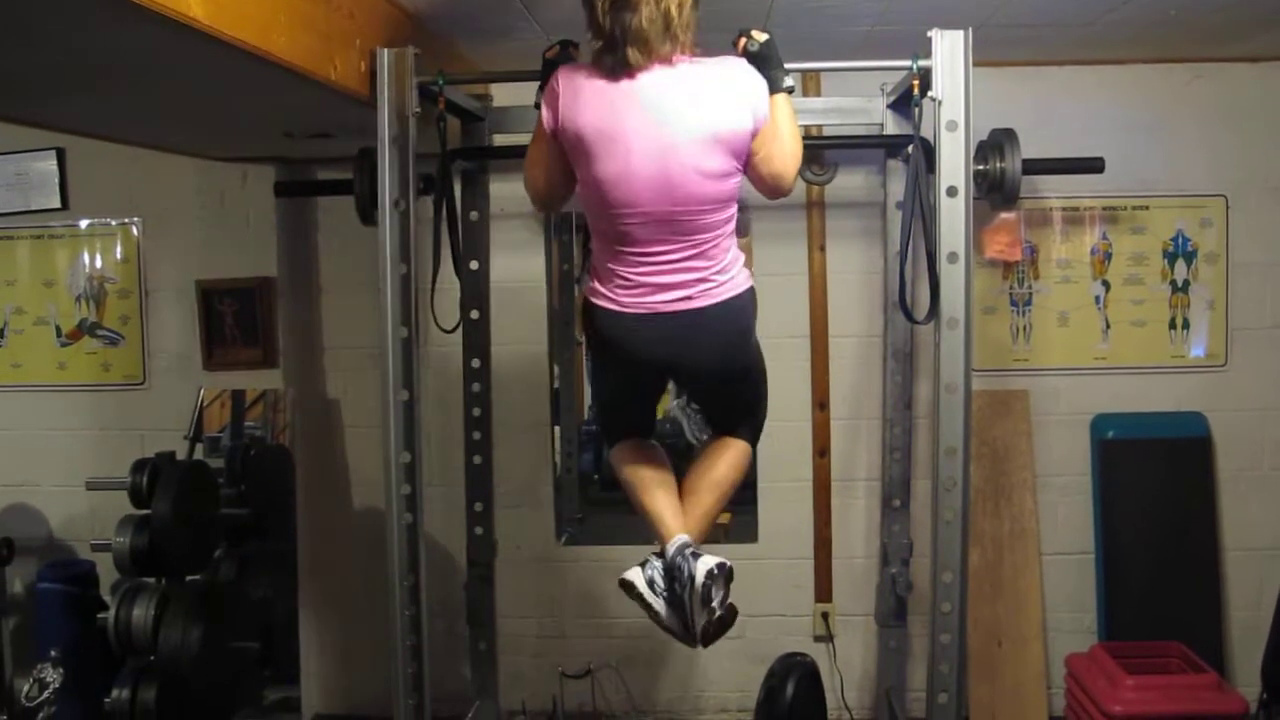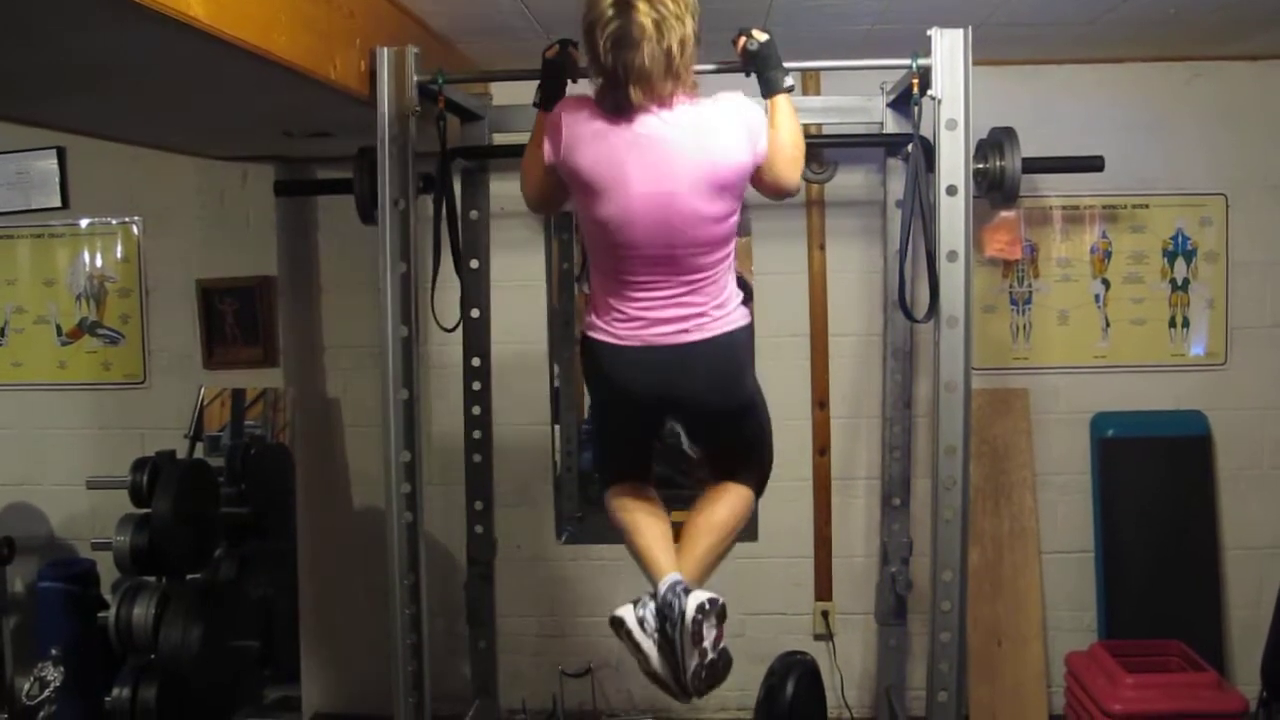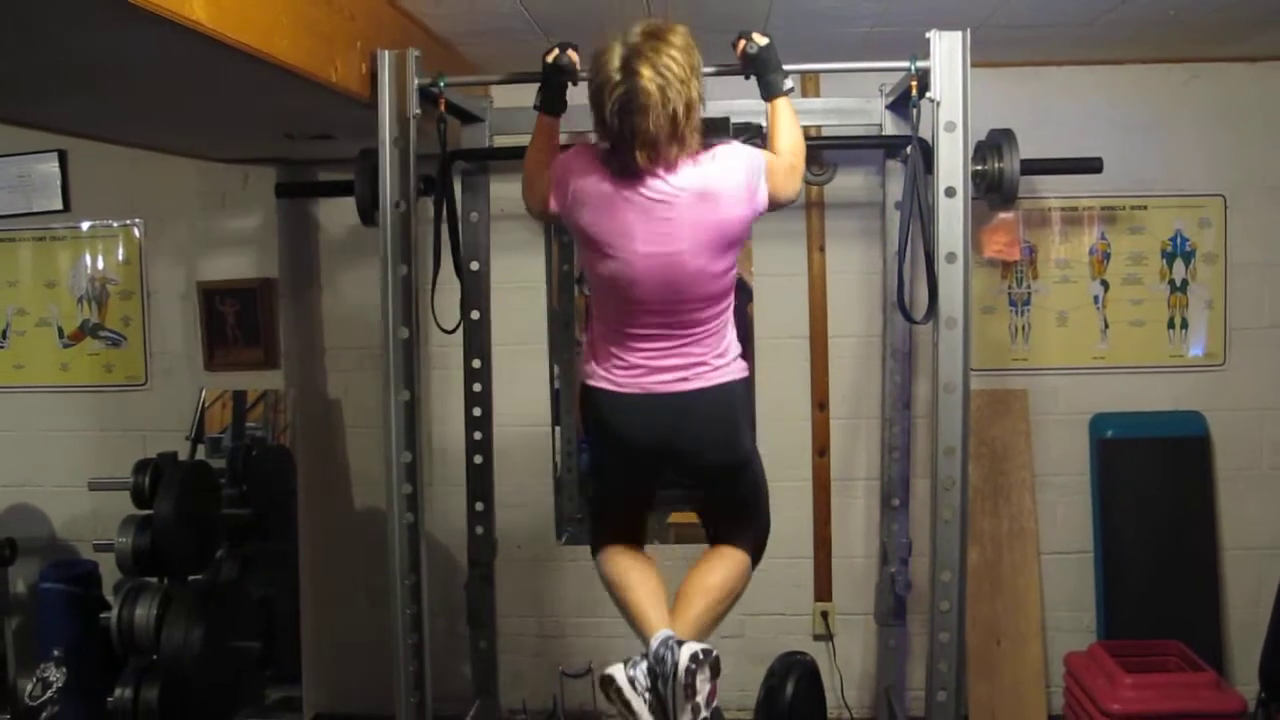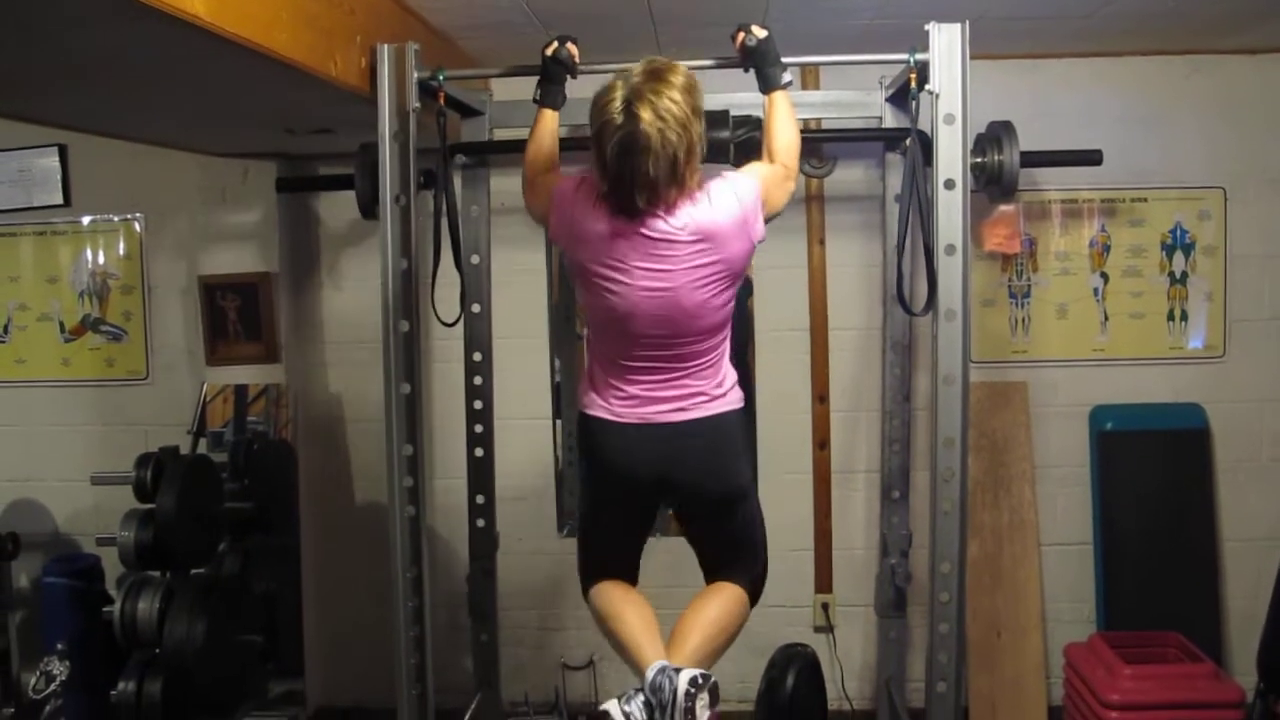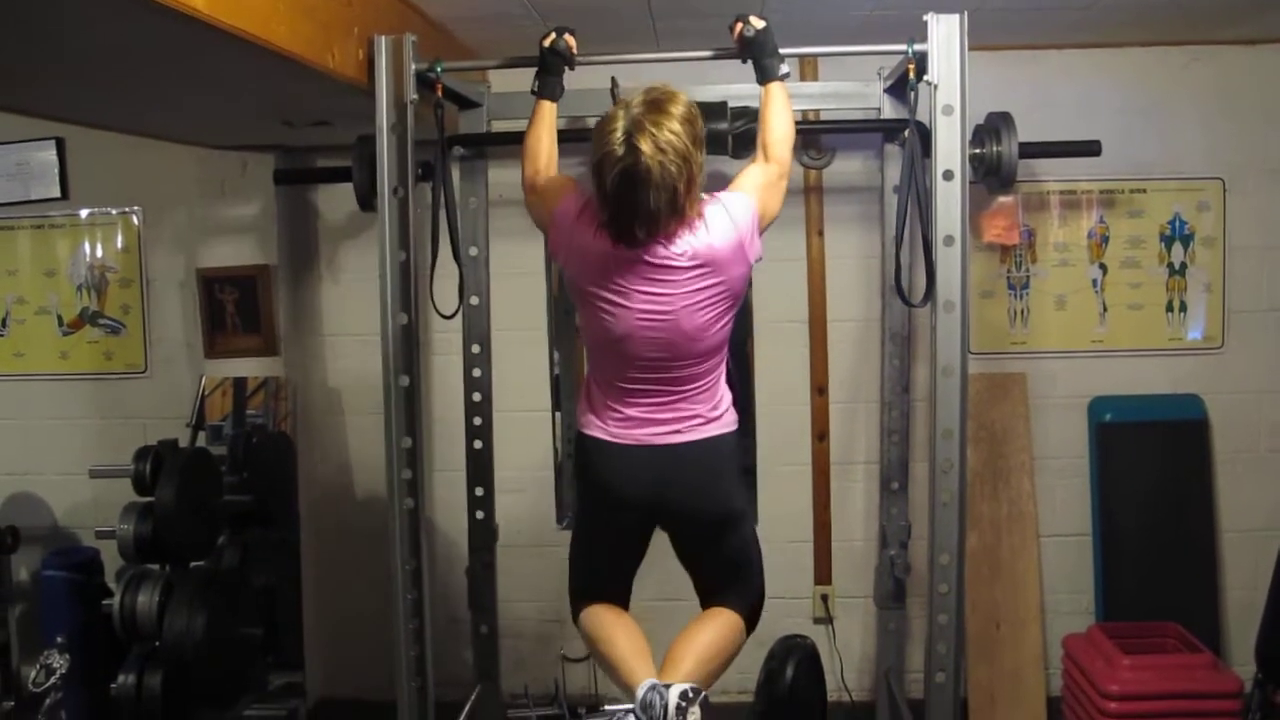
dt=0.2s
person 1, frame 1
left shoulder: (570, 89)
right shoulder: (734, 82)
left elbow: (544, 196)
right elbow: (780, 179)
right wrist: (777, 78)
left hip: (618, 321)
right hip: (717, 316)
left knee: (626, 432)
right knee: (738, 422)
left ankle: (674, 550)
right ankle: (687, 556)
person 1, frame 2
left shoulder: (575, 127)
right shoulder: (732, 121)
left elbow: (537, 195)
right elbow: (788, 175)
left wrist: (549, 93)
right wrist: (774, 77)
left hip: (616, 357)
right hip: (714, 352)
left knee: (623, 475)
right knee: (745, 464)
left ankle: (666, 591)
right ankle: (686, 595)
person 1, frame 3
left shoulder: (580, 182)
right shoulder: (732, 176)
left elbow: (533, 192)
right elbow: (790, 169)
left wrist: (551, 97)
right wrist: (773, 80)
left hip: (615, 407)
right hip: (713, 403)
left knee: (615, 535)
right knee: (741, 530)
left ankle: (659, 645)
right ankle: (683, 647)
person 1, frame 4
left shoulder: (579, 217)
right shoulder: (730, 212)
left elbow: (534, 180)
right elbow: (783, 166)
left wrist: (550, 91)
right wrist: (772, 74)
left hip: (612, 440)
right hip: (708, 436)
left knee: (607, 573)
right knee: (739, 570)
person 1, frame 5
left shoulder: (579, 238)
right shoulder: (728, 235)
left elbow: (538, 178)
right elbow: (775, 160)
left wrist: (548, 81)
right wrist: (769, 65)
left hip: (609, 461)
right hip: (703, 458)
left knee: (596, 598)
right knee: (736, 598)
